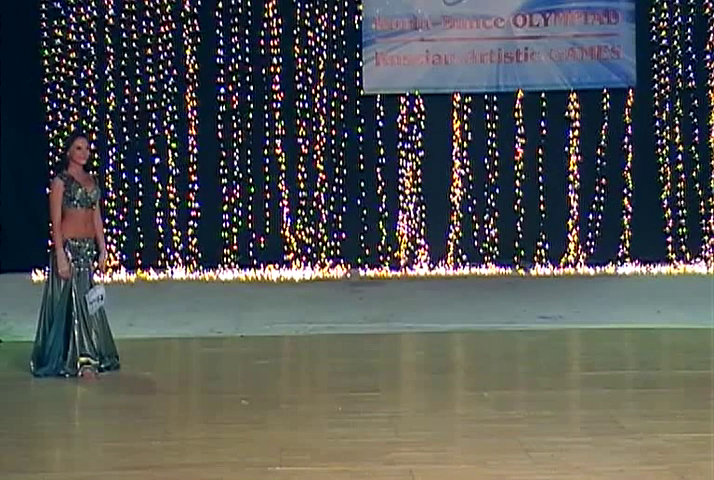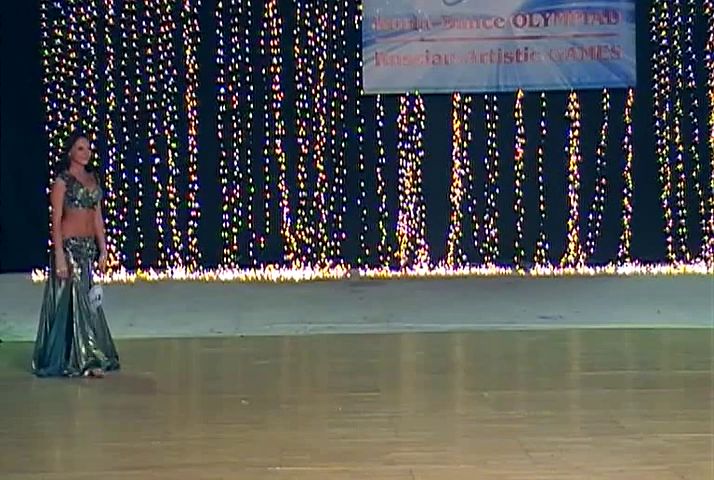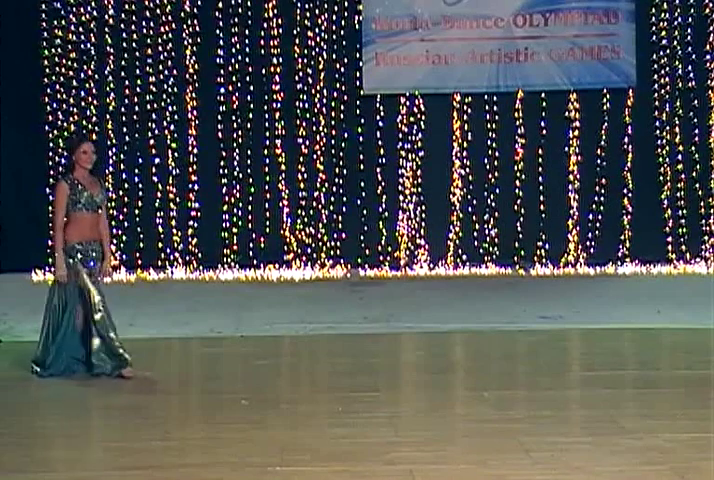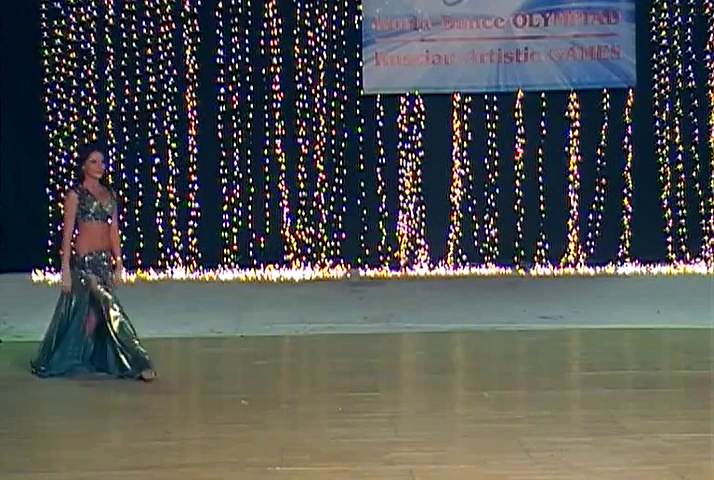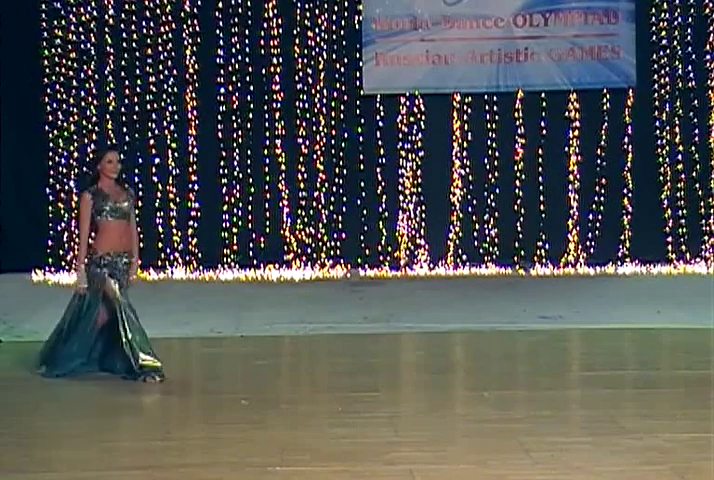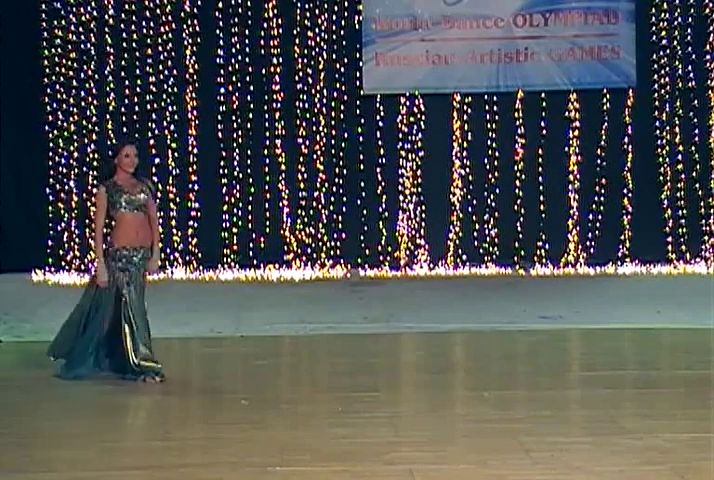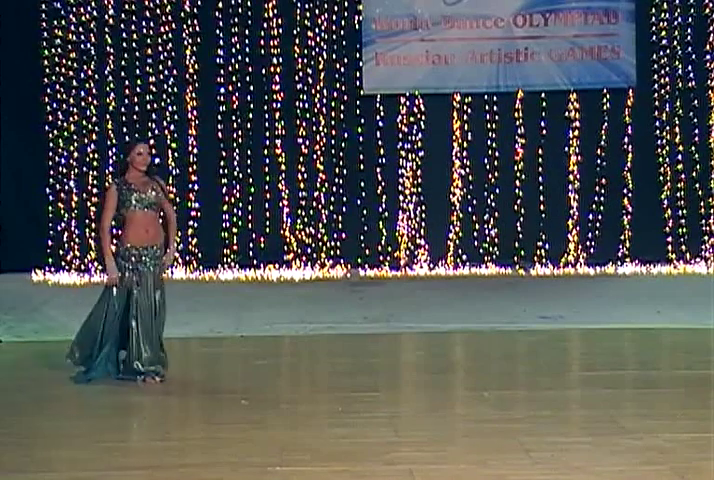
dt=0.2s
person 1, frame 1
left shoulder: (91, 179)
right shoulder: (60, 181)
right elbow: (56, 221)
left wrist: (102, 249)
right wrist: (60, 255)
left hip: (88, 246)
right hip: (69, 246)
left knee: (85, 301)
right knee: (72, 302)
left ankle: (85, 356)
right ankle: (79, 360)
person 1, frame 2
left shoulder: (93, 179)
right shoulder: (62, 181)
right elbow: (56, 221)
left wrist: (103, 249)
right wrist: (59, 256)
left hip: (88, 246)
right hip: (69, 245)
left knee: (83, 301)
right knee: (76, 301)
left ankle: (83, 357)
right ankle: (85, 360)
person 1, frame 3
left shoulder: (97, 183)
right shoulder: (66, 184)
right elbow: (58, 224)
left wrist: (107, 254)
right wrist: (59, 259)
left hip: (93, 249)
right hip: (74, 250)
left knee: (82, 306)
right knee: (95, 303)
left ankle: (74, 357)
right ankle: (113, 360)
person 1, frame 4
left shoulder: (109, 193)
right shoulder: (75, 195)
left elbow: (113, 230)
right elbow: (67, 234)
left wrist: (118, 263)
right wrist: (65, 269)
left hip: (103, 259)
right hip: (84, 260)
left knee: (93, 314)
right knee: (111, 309)
left ankle: (72, 359)
right ankle: (136, 363)
person 1, frame 5
left shoulder: (127, 192)
right shoulder: (90, 195)
right elbow: (83, 235)
left wrist: (134, 261)
right wrist: (80, 270)
left hip: (123, 259)
right hip: (102, 260)
left knee: (104, 313)
right knee: (123, 312)
left ankle: (71, 359)
right ankle: (143, 366)
person 1, frame 6
left shoulder: (144, 185)
right shoulder: (106, 189)
left elbow: (154, 220)
right elbow: (98, 229)
left wrist: (155, 252)
right wrist: (100, 263)
left hip: (142, 253)
right hip: (119, 254)
left knee: (116, 307)
right knee: (132, 309)
left ankle: (99, 356)
right ankle: (142, 365)
person 1, frame 7
left shoulder: (156, 183)
right shoulder: (117, 187)
left elbow: (170, 214)
right elbow: (105, 226)
left wrist: (172, 246)
right wrist: (109, 261)
left hip: (156, 252)
right hip: (130, 253)
left knee: (153, 308)
right knee: (139, 309)
left ankle: (126, 358)
right ankle: (145, 366)
